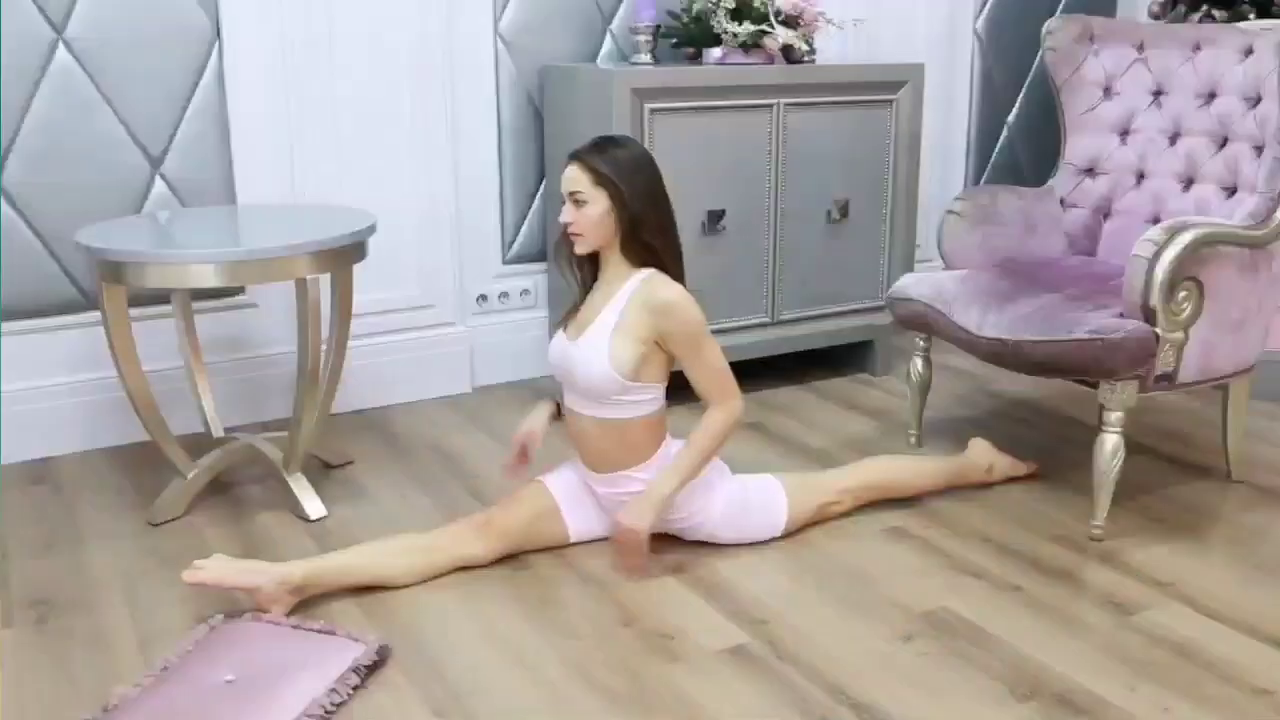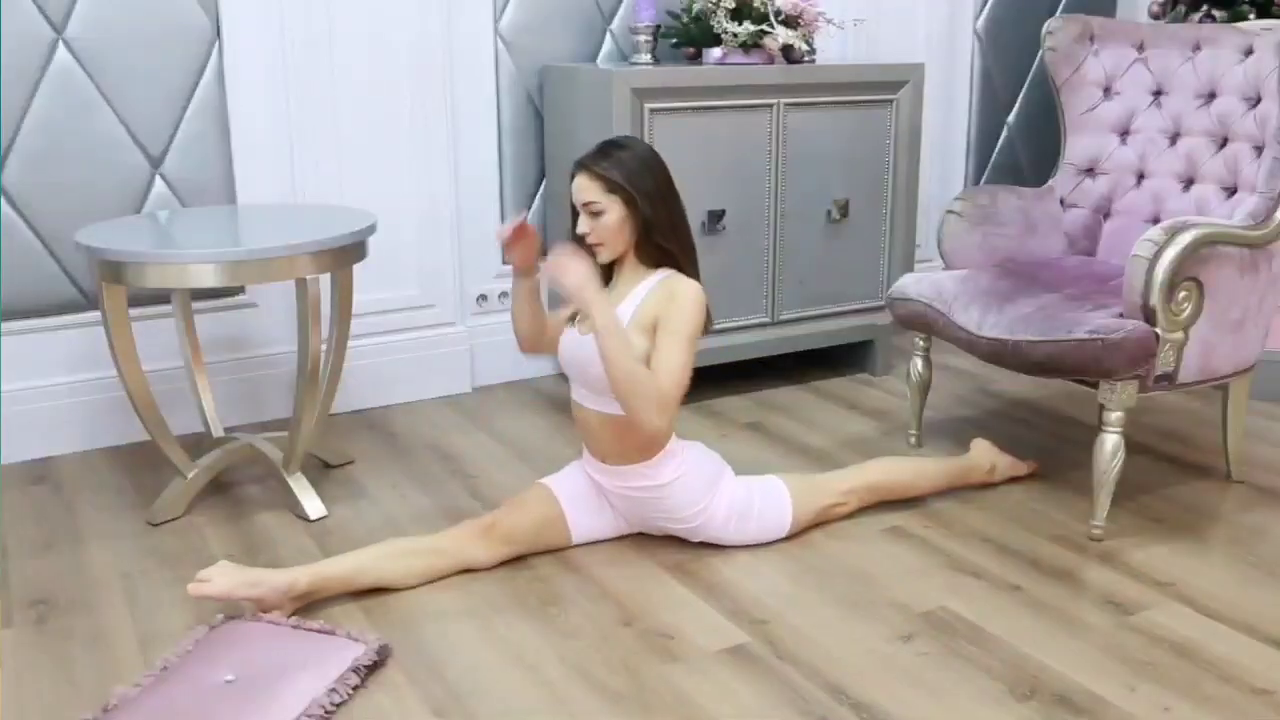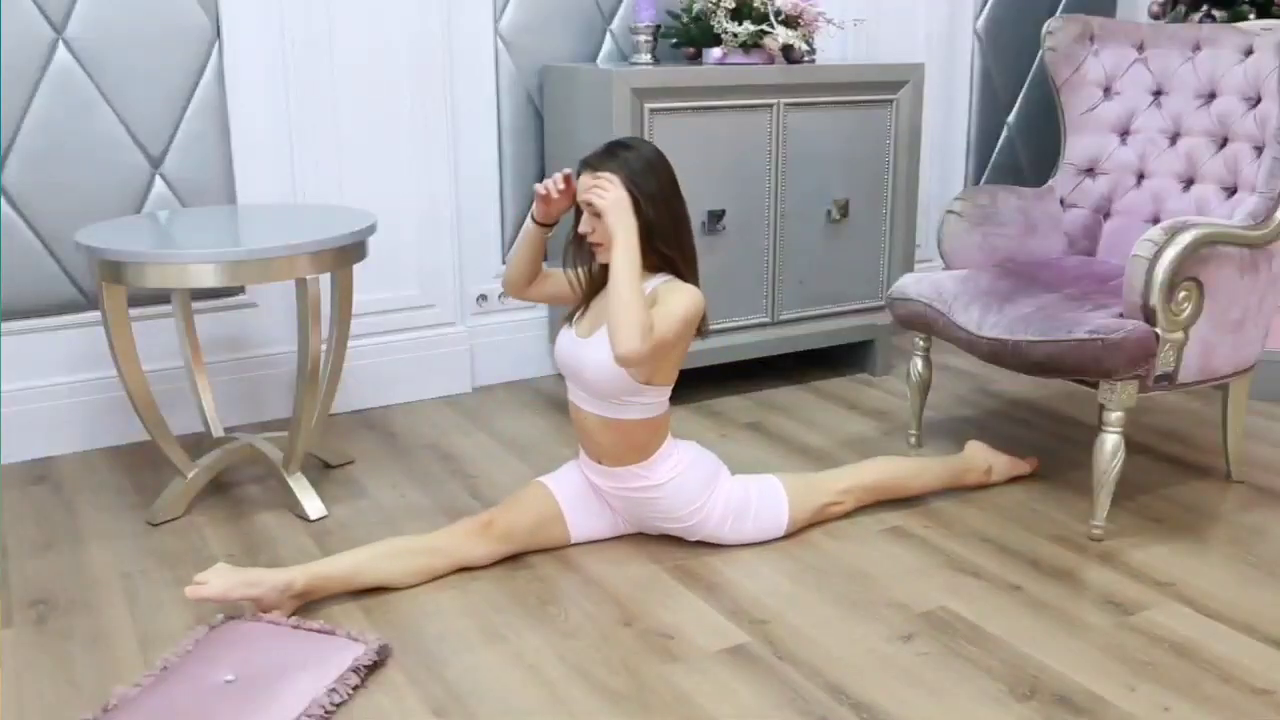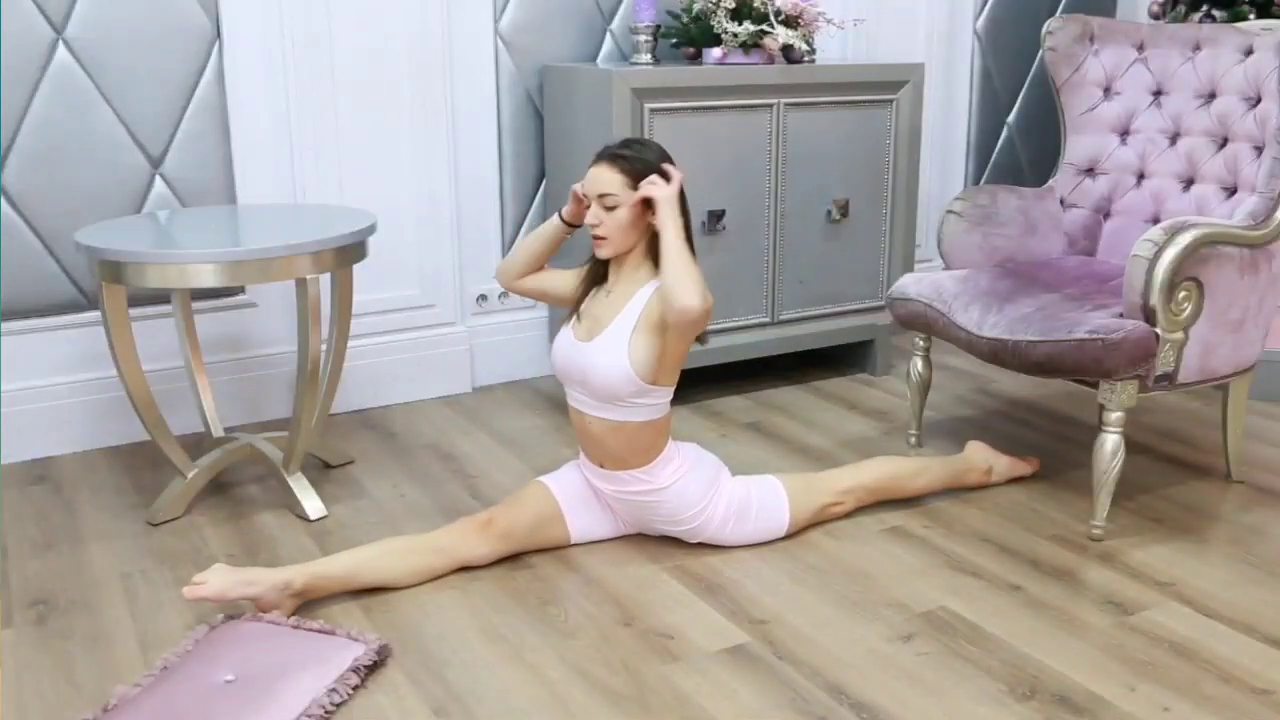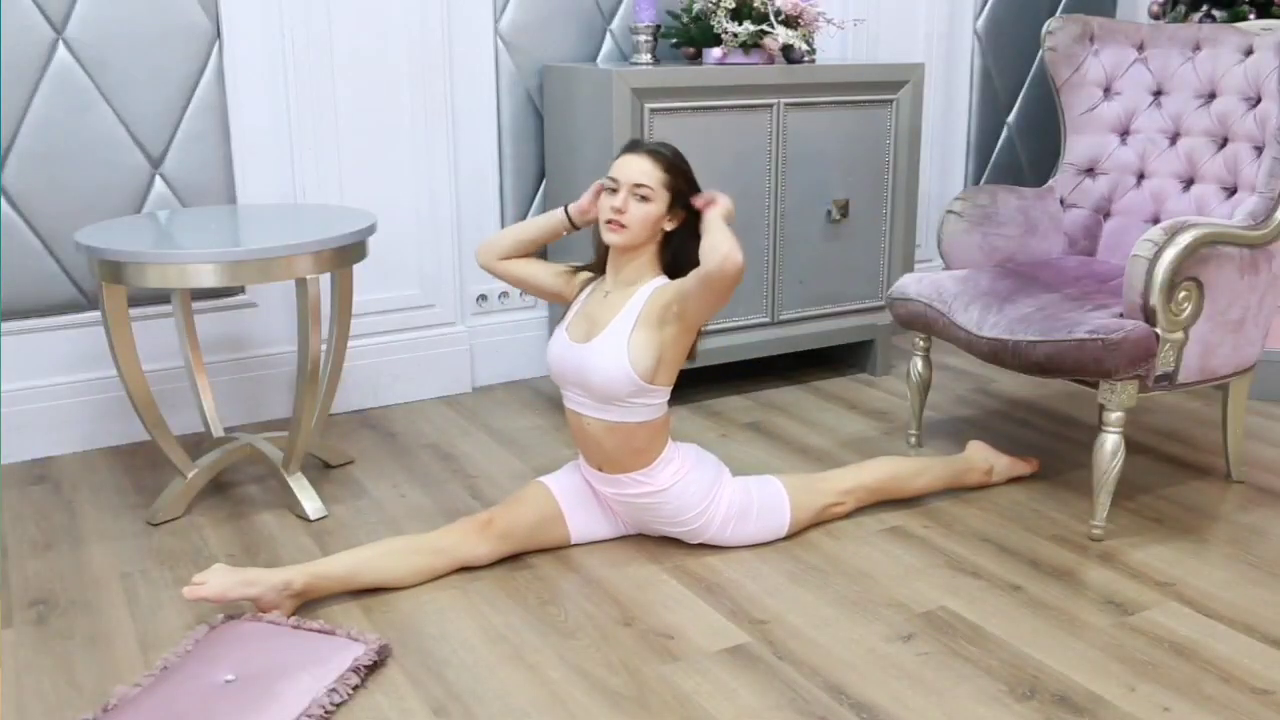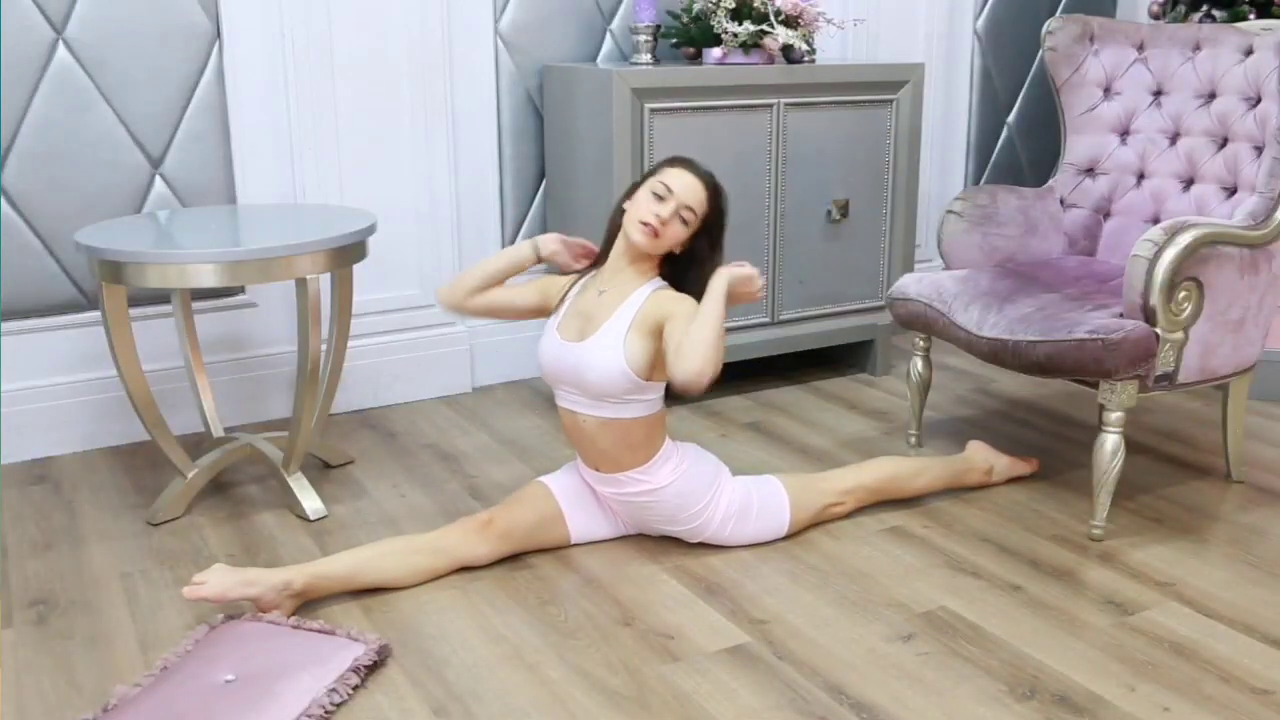
dt=0.3s
person 1, frame 1
left shoulder: (661, 299)
right shoulder: (598, 288)
left elbow: (728, 406)
left wrist: (657, 496)
right wrist: (550, 414)
left hip: (666, 486)
right hip: (600, 484)
right knee: (474, 535)
right ankle: (291, 580)
person 1, frame 2
left shoulder: (677, 295)
right shoulder: (608, 282)
left elbow: (654, 416)
right elbow: (537, 342)
left wrist: (592, 300)
right wrist: (526, 270)
left hip: (676, 488)
right hip: (603, 482)
right knee: (482, 537)
right ankle: (294, 585)
person 1, frame 3
left shoulder: (678, 299)
right shoulder: (596, 284)
left elbow: (632, 348)
right elbow: (516, 284)
left wrist: (626, 232)
right wrist: (541, 219)
left hip: (671, 487)
right hip: (599, 481)
right knee: (478, 536)
right ankle: (292, 584)
person 1, frame 4
left shoulder: (670, 301)
right shoulder: (594, 286)
left elbow: (689, 307)
right elbow: (511, 276)
left wrist: (669, 217)
right wrist: (563, 218)
left hip: (674, 491)
right hip: (600, 483)
right knee: (477, 534)
right ankle: (293, 581)
person 1, frame 5
left shoulder: (671, 300)
right shoulder: (585, 286)
left elbow: (727, 267)
right elbow: (489, 253)
left wrist: (718, 220)
right wrist: (573, 213)
left hip: (674, 492)
right hip: (598, 485)
right knee: (475, 537)
right ankle: (291, 584)
person 1, frame 6
left shoulder: (668, 307)
right shoulder: (573, 287)
left elbow: (694, 373)
right elbow: (456, 297)
left wrist: (724, 284)
right wrist: (541, 248)
left hip: (670, 489)
right hip: (596, 485)
right knee: (476, 535)
right ankle: (291, 583)
